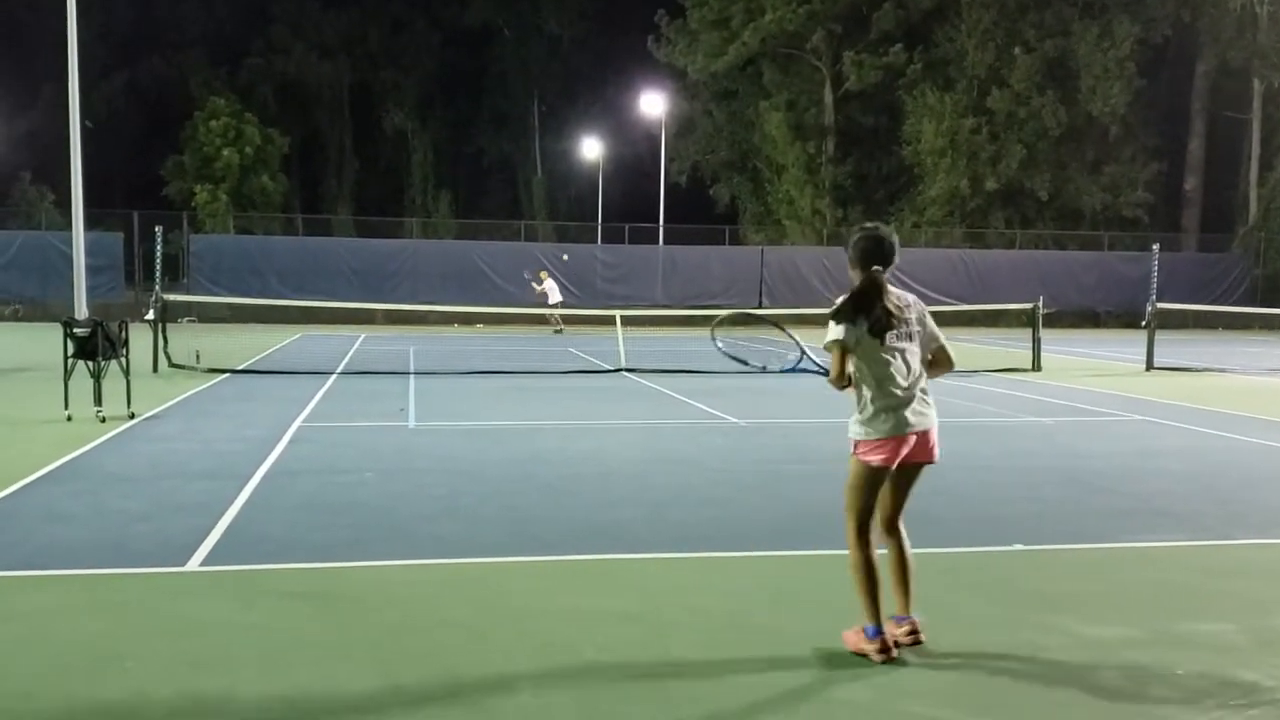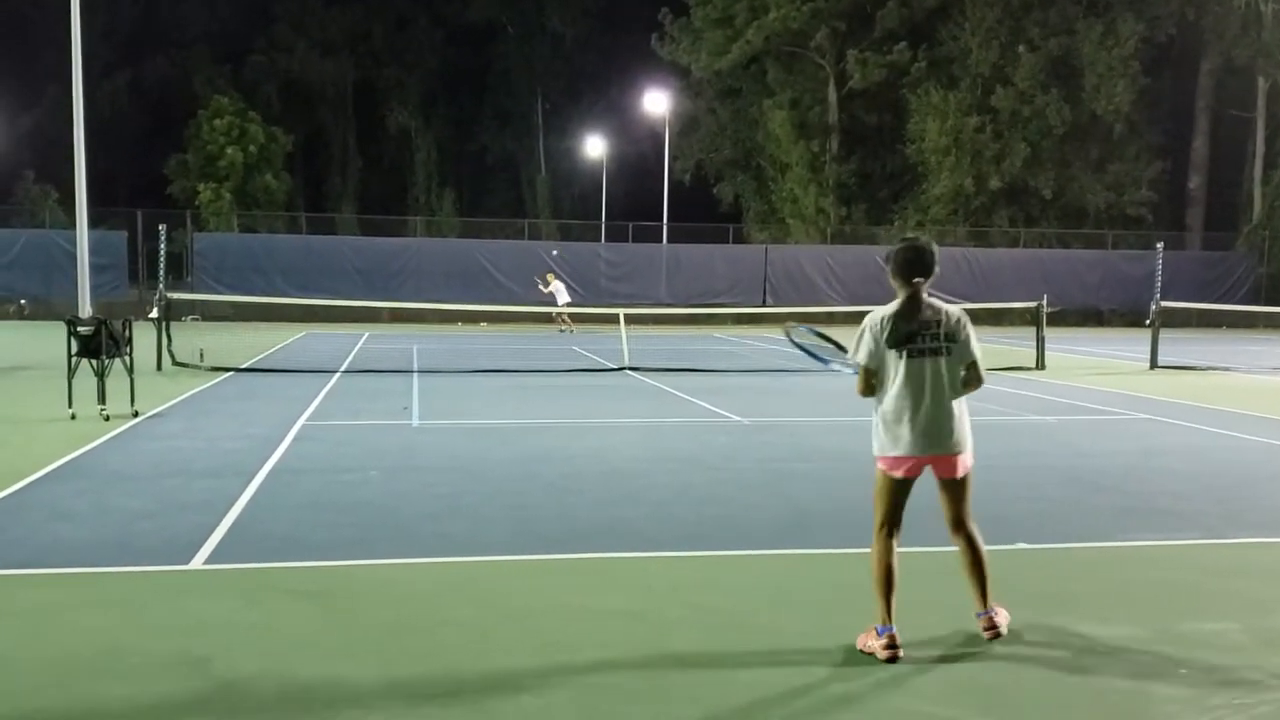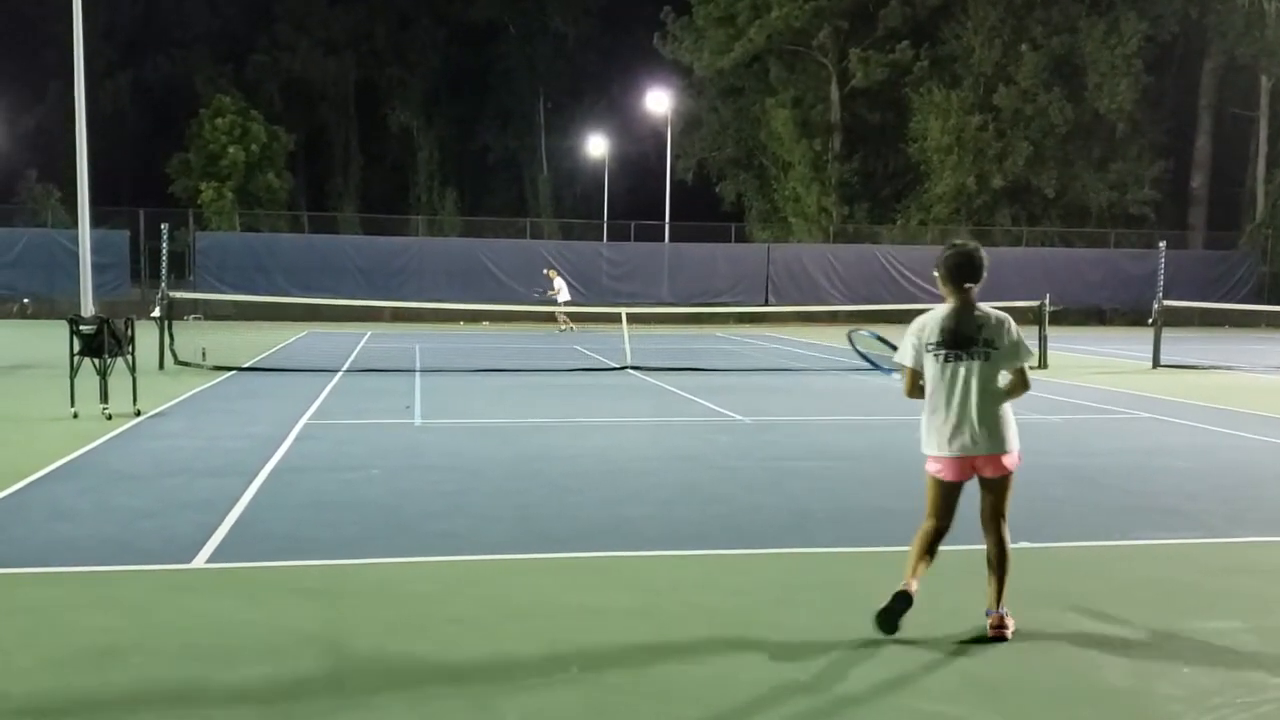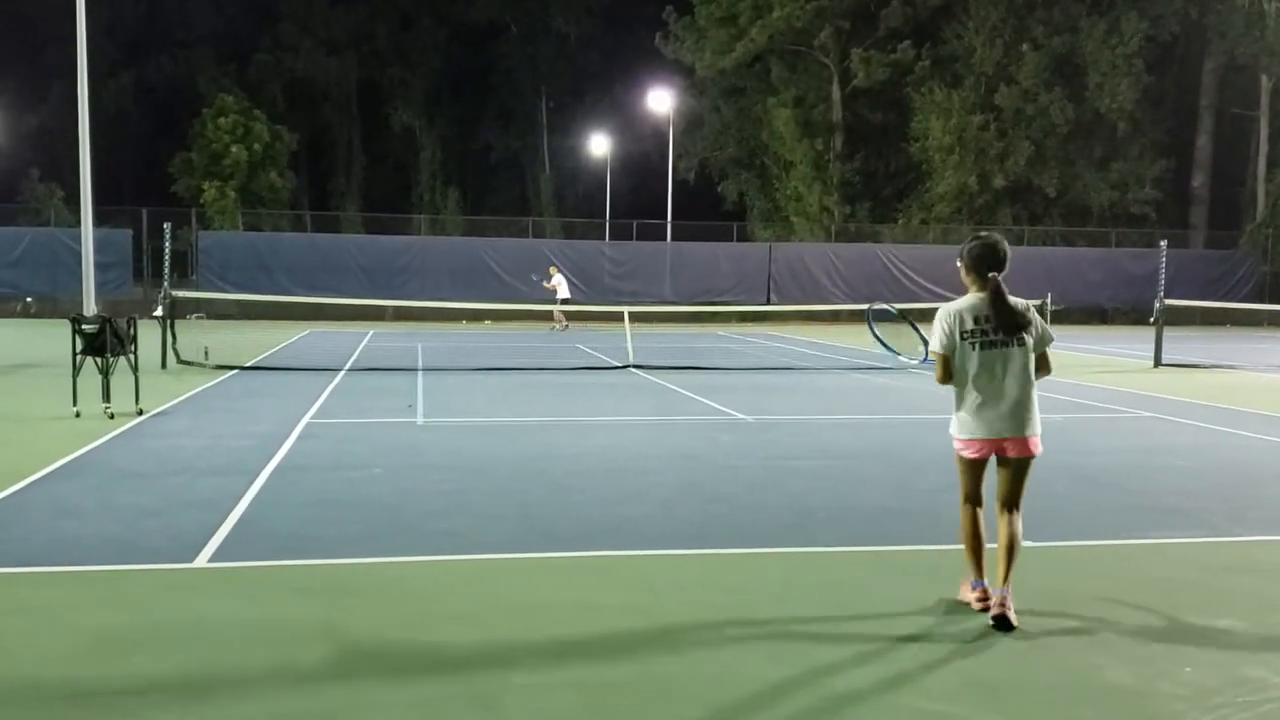
dt=0.2s
person 1, frame 1
left shoulder: (846, 308)
right shoulder: (912, 304)
left elbow: (838, 377)
right elbow: (944, 363)
left wrist: (851, 379)
left hip: (877, 430)
right hip: (919, 426)
left knee: (858, 530)
right knee: (890, 521)
left ankle: (874, 635)
right ankle: (905, 621)
person 1, frame 2
left shoulder: (878, 321)
right shoulder: (954, 318)
left elbow: (865, 389)
right elbow: (975, 379)
left hip: (899, 443)
right hip: (950, 440)
left knee: (885, 533)
right knee: (961, 525)
left ankle: (885, 633)
right ankle: (988, 612)
person 1, frame 3
left shoulder: (923, 326)
right shoulder: (999, 323)
left elbow: (911, 389)
right elbow: (1021, 384)
left hip: (944, 441)
right hip: (993, 440)
left knee: (934, 526)
right knee: (994, 525)
left ankle: (908, 589)
right ankle: (996, 615)
person 1, frame 4
left shoulder: (950, 313)
right shoulder: (1023, 312)
left elbow: (944, 375)
right elbow: (1044, 368)
left hip: (973, 425)
right hip: (1019, 424)
left knee: (971, 502)
right knee: (1009, 508)
left ankle: (978, 586)
right ankle: (1003, 596)
